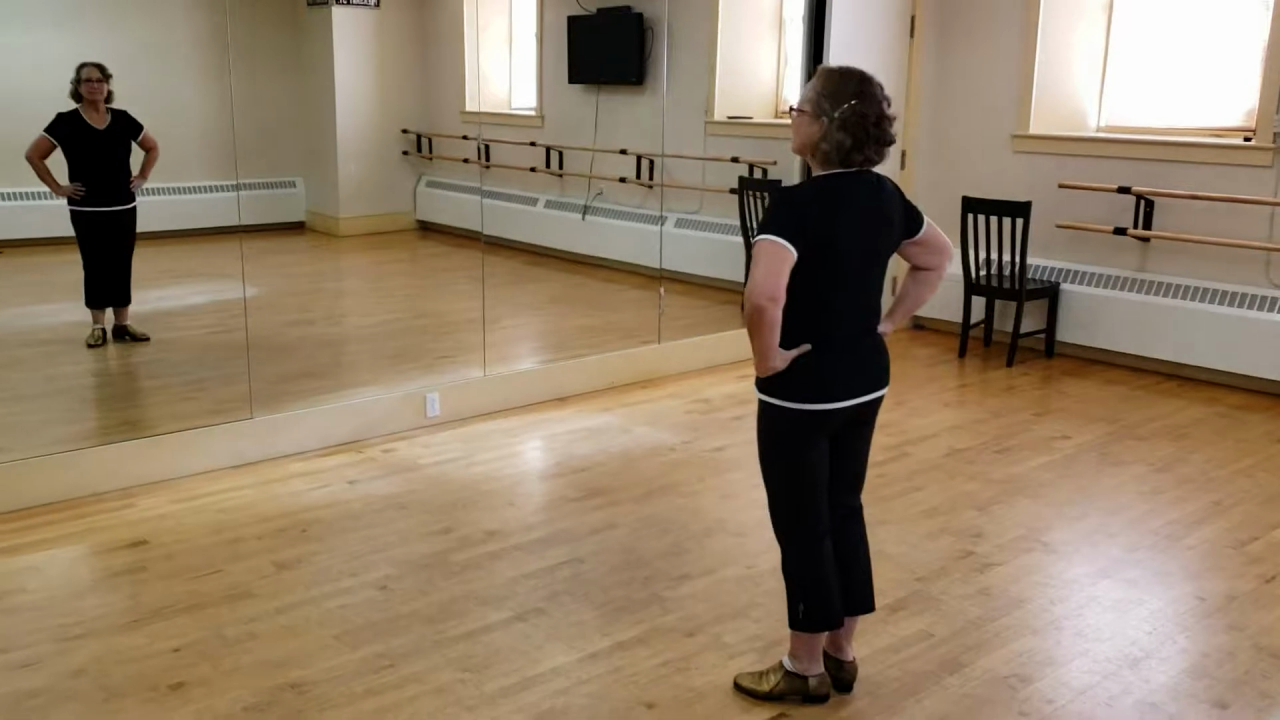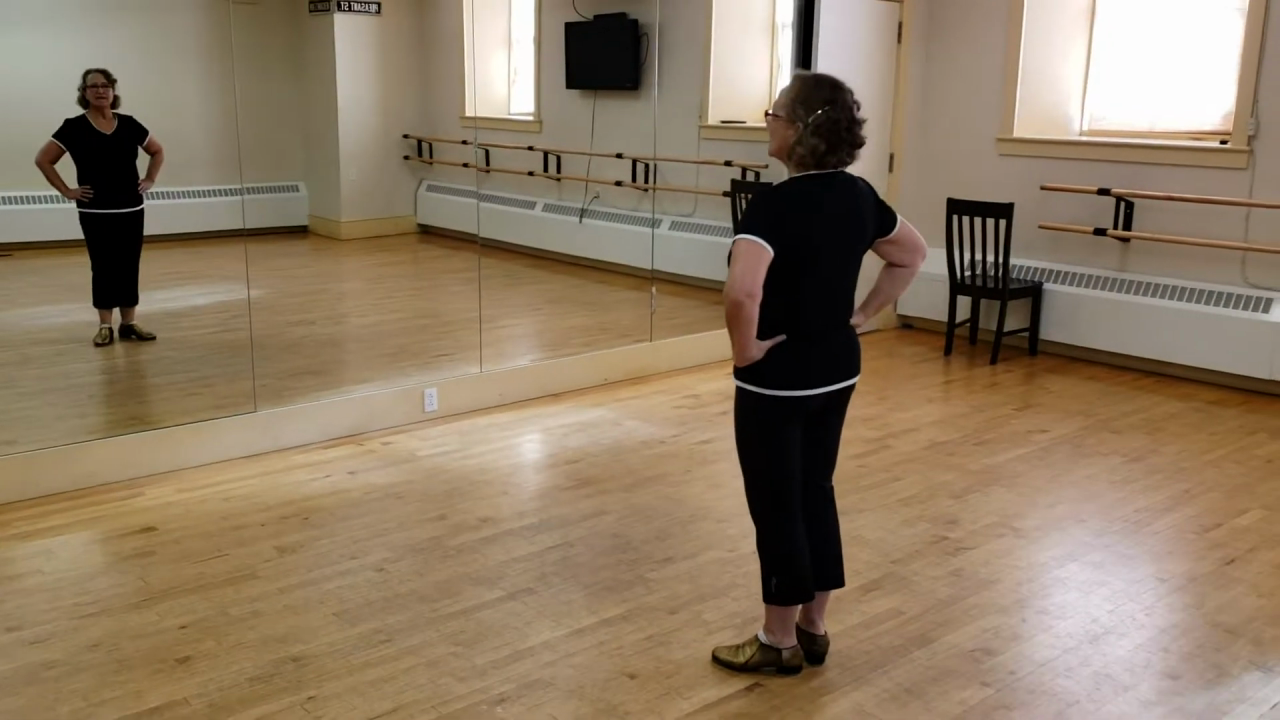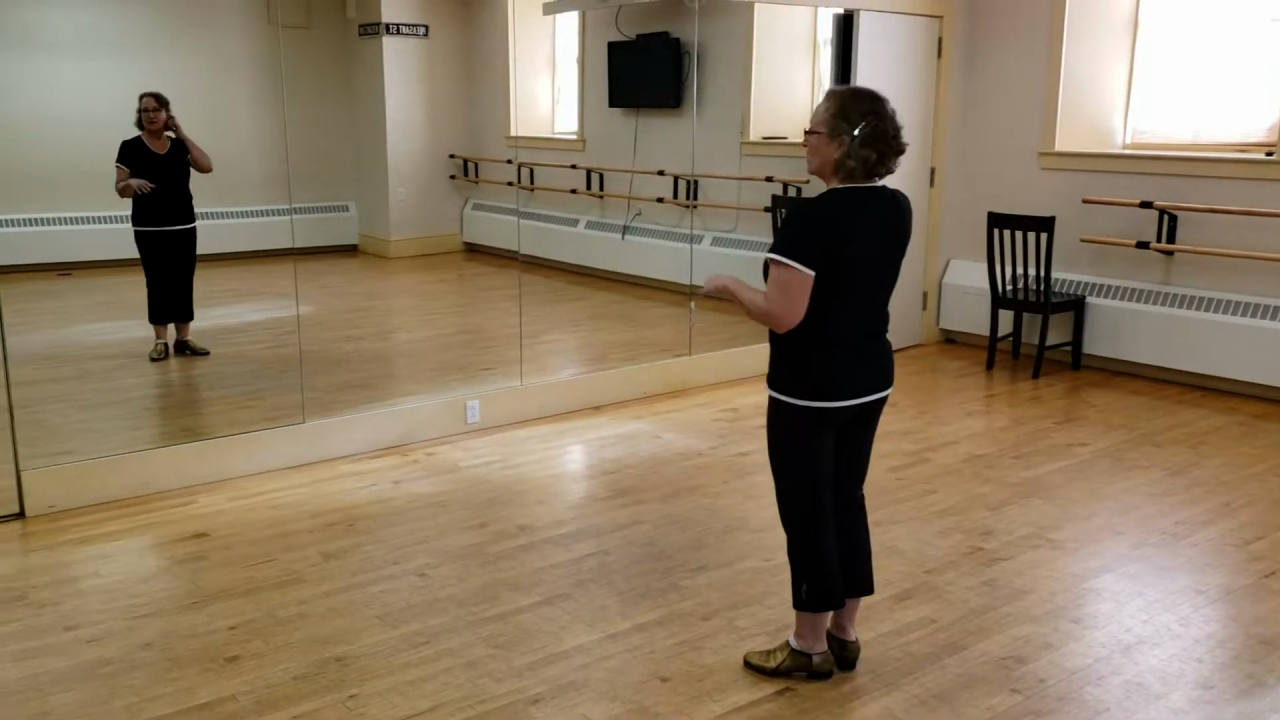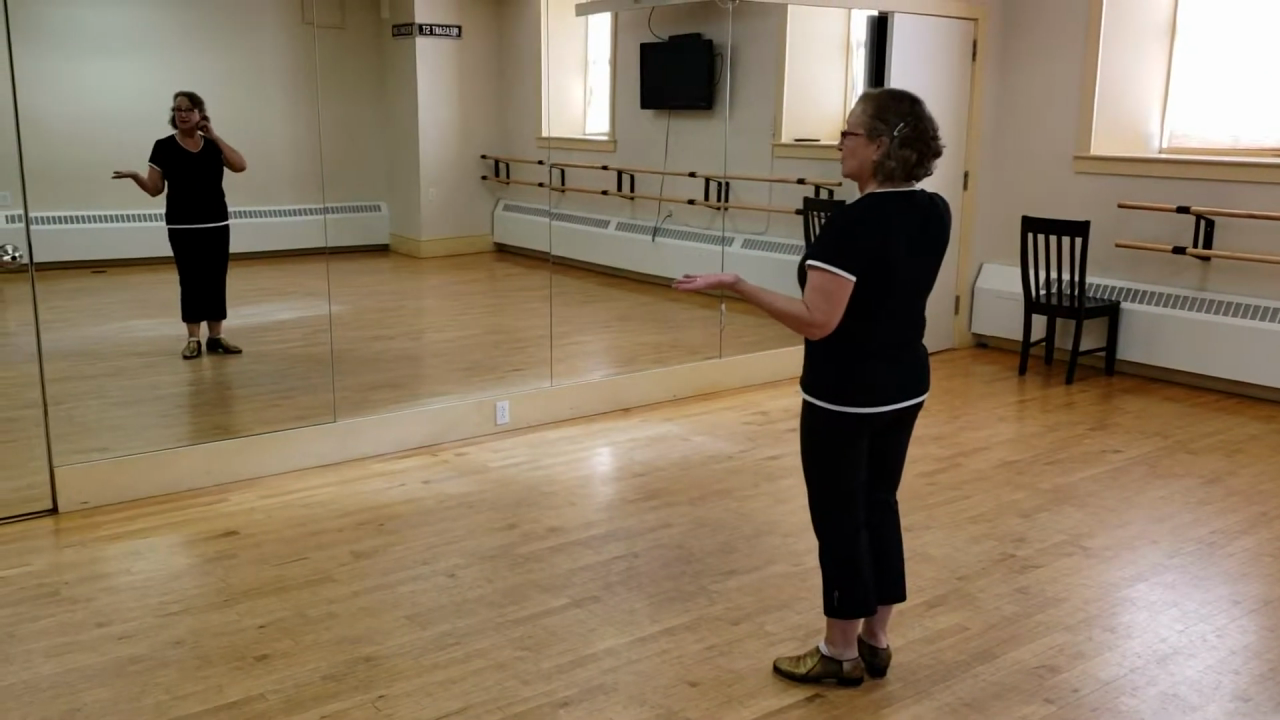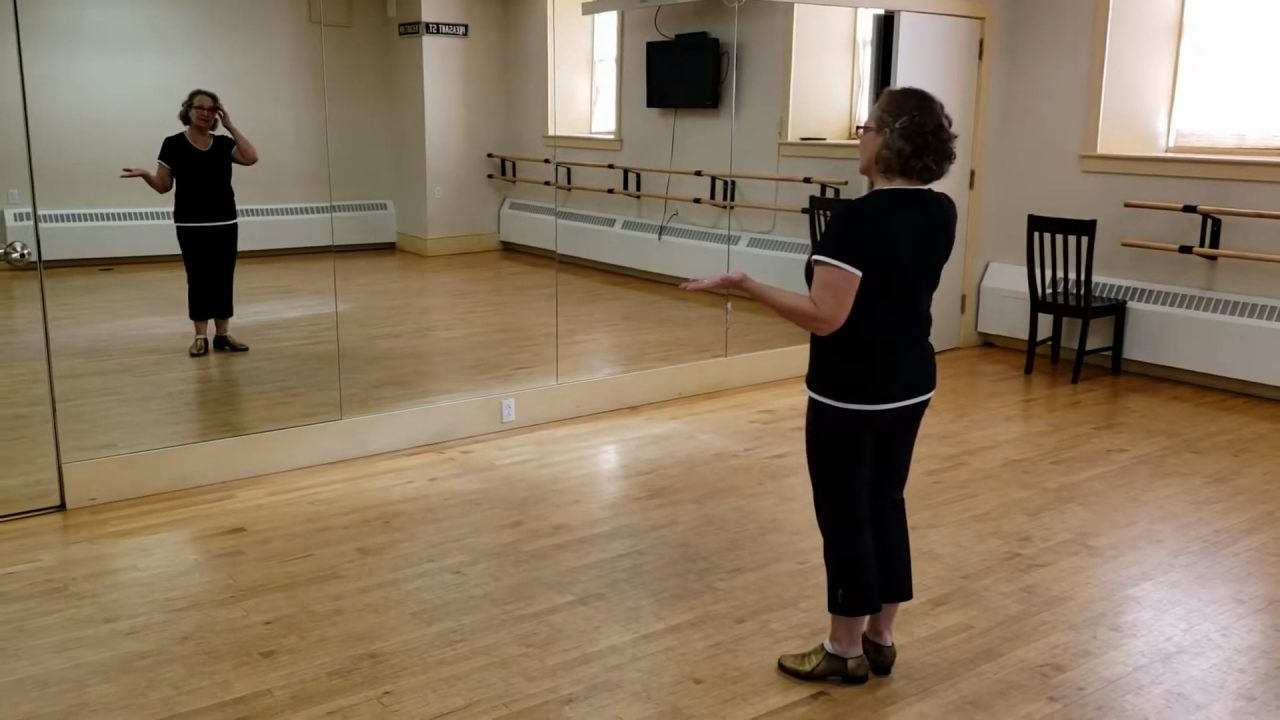
dt=1s
person 1, frame 1
left shoulder: (796, 203)
right shoulder: (883, 195)
left elbow: (764, 295)
right elbow: (938, 256)
left wrist: (768, 357)
left hip: (803, 392)
right hip: (865, 380)
left knee: (803, 525)
right knee: (844, 512)
left ankle: (806, 669)
right ankle: (841, 654)
person 1, frame 2
left shoulder: (774, 204)
right shoulder: (857, 195)
left elbow: (742, 291)
right elbow: (912, 254)
left wrist: (745, 349)
right wrist: (861, 314)
left hip: (777, 381)
right hip: (837, 370)
left knee: (776, 505)
right knee: (815, 493)
left ankle: (779, 642)
right ankle: (814, 628)
person 1, frame 3
left shoulder: (813, 218)
right shoulder: (896, 210)
left elbow: (781, 314)
left wrist: (730, 285)
left hip: (810, 391)
right hip: (871, 381)
left knee: (808, 513)
right knee: (846, 500)
left ankle: (810, 647)
right ankle: (845, 635)
person 1, frame 4
left shoulder: (853, 223)
right shoulder: (934, 213)
left elbow: (817, 320)
left wrist: (736, 285)
left hip: (844, 396)
right hip: (905, 386)
left knee: (839, 518)
right knee: (879, 507)
left ankle: (841, 653)
right ankle: (876, 641)
person 1, frame 5
left shoulder: (860, 218)
right shoulder: (941, 213)
left elbow: (824, 315)
left wrist: (743, 283)
left hip: (850, 393)
right hip: (911, 384)
left knee: (845, 516)
right knee: (886, 505)
left ankle: (845, 651)
right ankle: (881, 639)
person 2, frame 1
left shoulder: (123, 119)
right shoulder: (66, 122)
left elbow: (152, 147)
right elbow: (33, 154)
left wrist: (142, 177)
right wrist: (57, 187)
left hip: (123, 207)
right hip: (86, 210)
left knee: (121, 266)
right knee: (95, 267)
left ankle: (122, 324)
right ankle: (98, 327)
person 2, frame 2
left shoulder: (129, 124)
right shoulder: (74, 127)
left elbow: (157, 151)
right elbow: (43, 159)
left wrist: (149, 179)
right wrist: (66, 190)
left hip: (131, 209)
right hip: (95, 211)
left knee: (129, 266)
right knee: (103, 267)
left ankle: (129, 323)
right ankle: (105, 326)
person 2, frame 3
left shoulder: (180, 146)
right shoulder: (130, 148)
left elbow: (206, 166)
right elbow: (120, 189)
left wrist: (182, 135)
right wrist: (133, 182)
left hip: (183, 226)
right hip: (149, 229)
left knee: (183, 281)
right knee: (157, 282)
left ankle: (184, 338)
right ankle: (160, 341)
person 2, frame 4
left shoulder: (213, 145)
right shoulder: (164, 147)
left elbow: (240, 165)
right elbow: (155, 188)
left wrist: (215, 137)
right wrist: (136, 177)
left hip: (217, 224)
right hip: (182, 227)
left knee: (216, 279)
right knee: (190, 280)
left ankle: (216, 336)
right ankle: (193, 339)
person 2, frame 5
left shoulder: (223, 144)
right shoulder: (173, 145)
left elbow: (251, 157)
right elbow: (164, 185)
left wrist: (230, 126)
right wrist: (145, 175)
left hip: (225, 222)
right hip: (191, 225)
left knee: (223, 278)
right knee: (198, 279)
left ankle: (223, 334)
right ankle: (200, 337)
